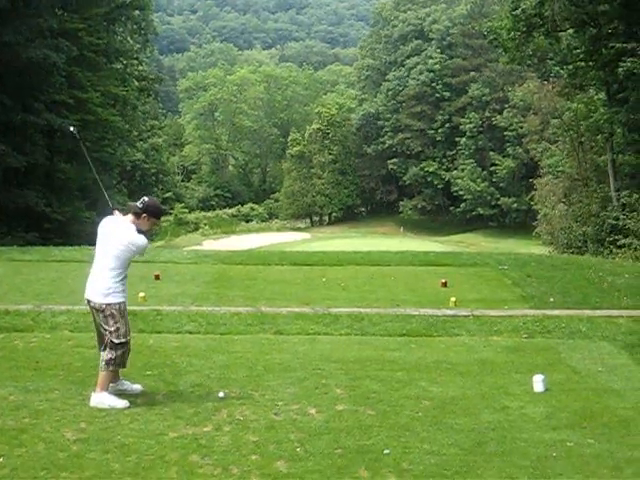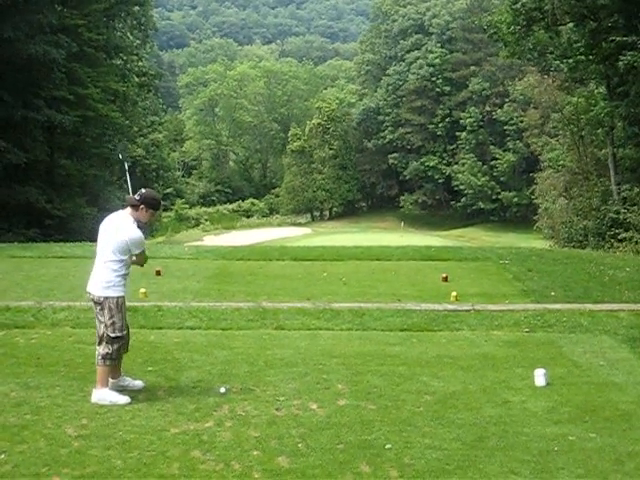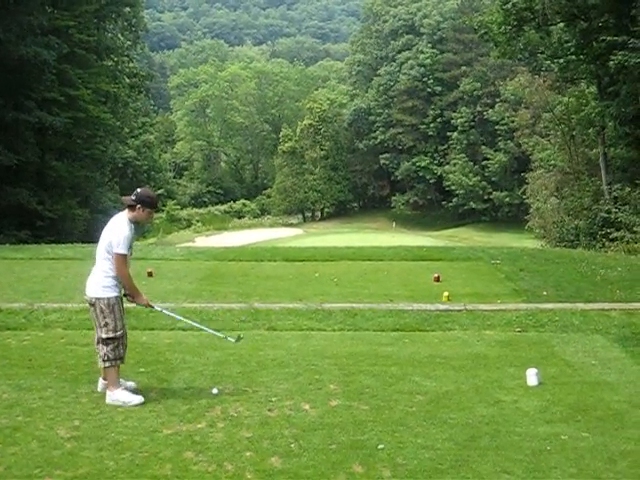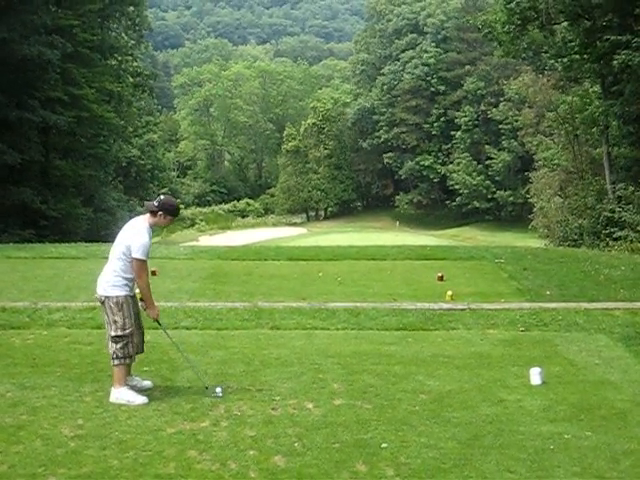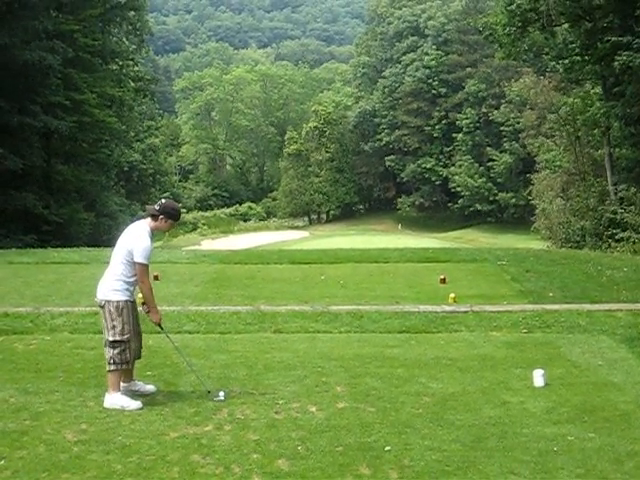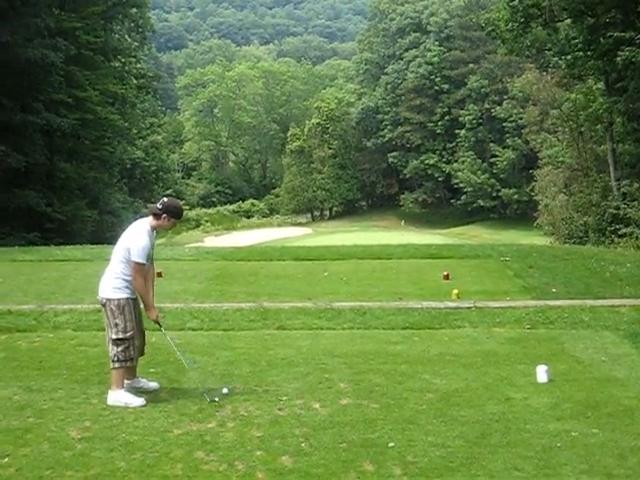
dt=0.7s
person 1, frame 1
left shoulder: (107, 222)
right shoulder: (140, 241)
left hip: (94, 292)
right hip: (109, 297)
left knee: (112, 341)
right knee: (115, 343)
left ankle: (114, 382)
right ankle: (100, 394)
person 1, frame 2
left shoulder: (111, 218)
right shoulder: (134, 234)
right elbow: (142, 260)
left wrist: (129, 259)
right wrist: (133, 260)
left hip: (100, 286)
right hip: (109, 291)
left knee: (118, 335)
right knee: (110, 338)
left ankle: (116, 378)
right ankle: (101, 390)
person 1, frame 3
left shoulder: (122, 221)
right shoulder: (122, 231)
right elbow: (121, 271)
left wrist: (129, 291)
right wrist: (138, 295)
left hip: (107, 289)
right hip: (104, 292)
left knee: (113, 337)
right knee: (113, 338)
left ankle: (107, 379)
right ankle: (114, 390)
person 1, frame 4
left shoulder: (140, 222)
right shoulder: (141, 236)
right elbow: (141, 276)
left wrist: (145, 298)
right wrist: (151, 305)
left hip: (121, 288)
right hip: (114, 290)
left knee: (134, 333)
right knee: (122, 337)
left ankle: (126, 377)
right ankle: (119, 389)
person 1, frame 5
left shoulder: (139, 226)
right shoulder: (143, 240)
right elbow: (143, 280)
left wrist: (147, 302)
right wrist: (154, 310)
left hip: (122, 293)
right hip: (115, 295)
left knee: (131, 340)
right knee: (119, 342)
left ankle: (128, 382)
right ankle: (113, 394)
person 1, frame 6
left shoulder: (147, 229)
right shoulder: (141, 238)
left elbow: (149, 269)
right elbow: (137, 278)
left wrist: (151, 300)
right wrist: (150, 308)
left hip: (125, 291)
right hip: (116, 292)
left knee: (135, 337)
right knee: (123, 339)
left ankle: (131, 379)
right ankle: (116, 391)
